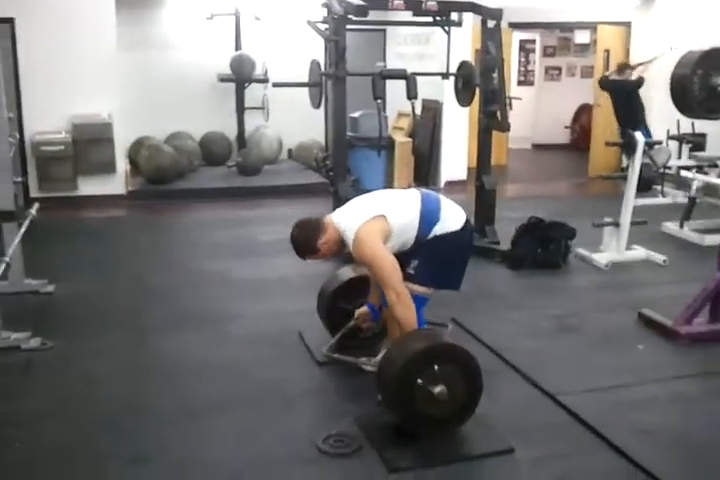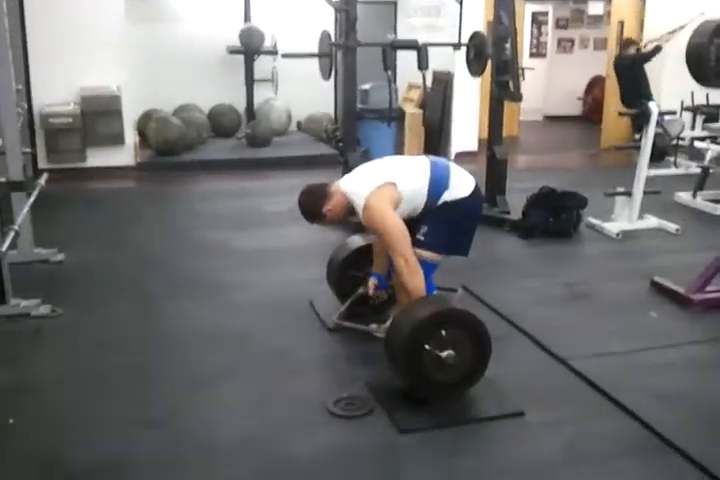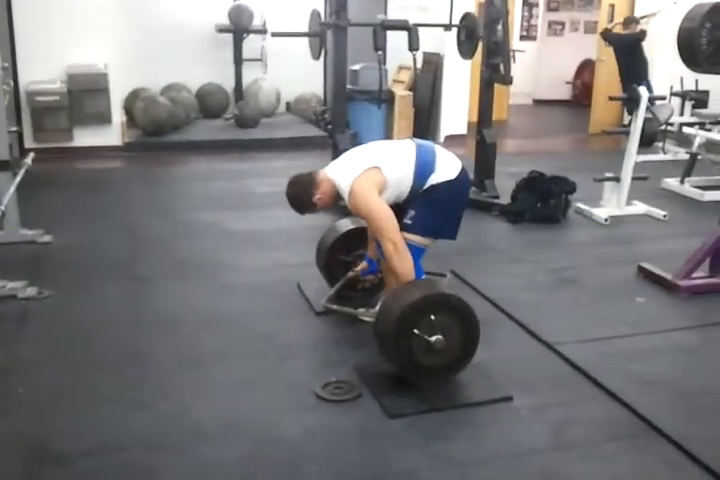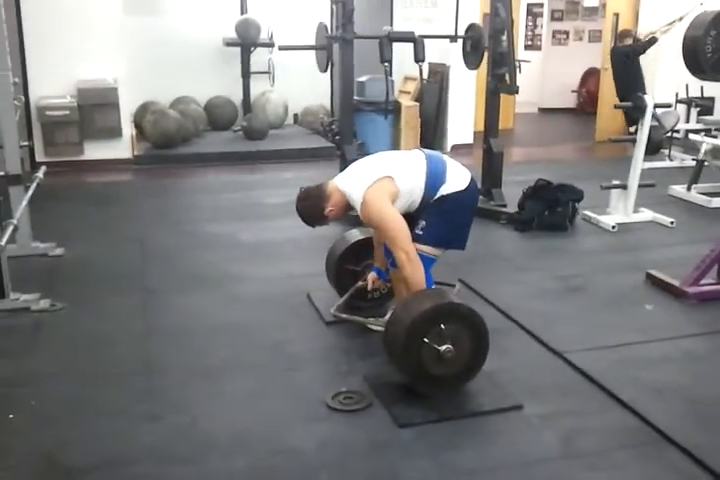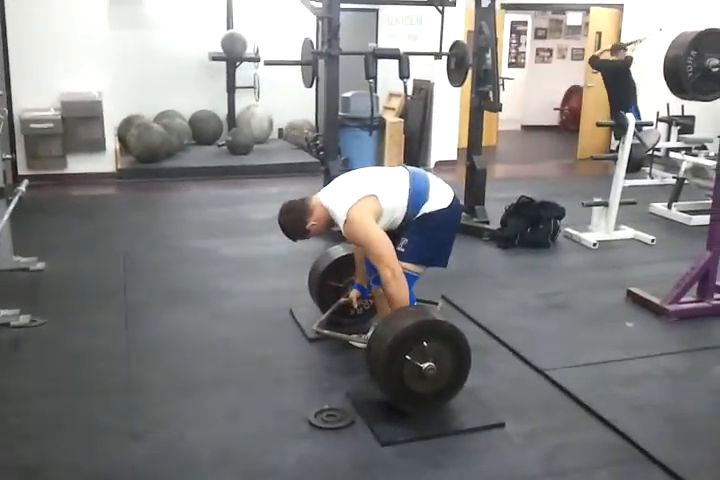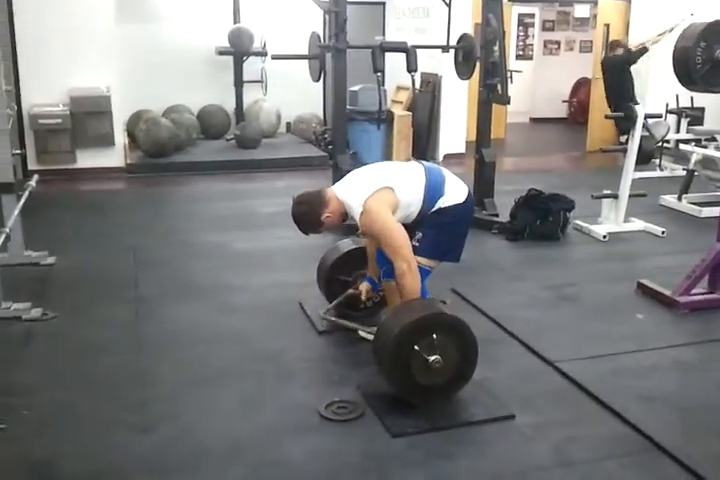
dt=0.5s
person 1, frame 1
left shoulder: (361, 239)
right shoulder: (343, 219)
left elbow: (397, 293)
right elbow: (380, 265)
right wrist: (372, 306)
left hip: (450, 230)
right hip: (426, 220)
left knee: (409, 300)
right knee: (389, 286)
person 1, frame 2
left shoulder: (371, 204)
right shoulder: (354, 184)
left elbow: (406, 259)
right elbow: (383, 234)
right wrist: (378, 276)
left hip: (459, 197)
right hip: (436, 192)
left knee: (417, 266)
right knee: (396, 257)
person 1, frame 3
left shoulder: (357, 191)
right shoulder: (337, 172)
left elbow: (394, 244)
right elbow: (378, 222)
right wrist: (371, 259)
left hip: (445, 180)
right hip: (428, 167)
left knee: (406, 251)
right knee: (386, 239)
person 1, frame 4
left shoulder: (368, 201)
right shoulder: (346, 183)
left elbow: (407, 254)
right elbow: (385, 230)
right wrist: (379, 269)
left hip: (455, 191)
right hip: (432, 182)
left knee: (416, 264)
right knee: (394, 250)
person 1, frame 5
left shoulder: (352, 218)
right shoulder: (331, 197)
left elbow: (391, 271)
right elbow: (364, 244)
right wrist: (360, 285)
left hip: (438, 208)
right hip: (414, 201)
left knee: (399, 280)
right knee: (376, 266)
person 1, frame 6
left shoulder: (369, 210)
right shoulder: (344, 190)
left elbow: (406, 265)
right elbow: (374, 237)
right wrist: (372, 279)
left hip: (451, 203)
right hip: (424, 194)
left knee: (412, 274)
right knee: (386, 259)
